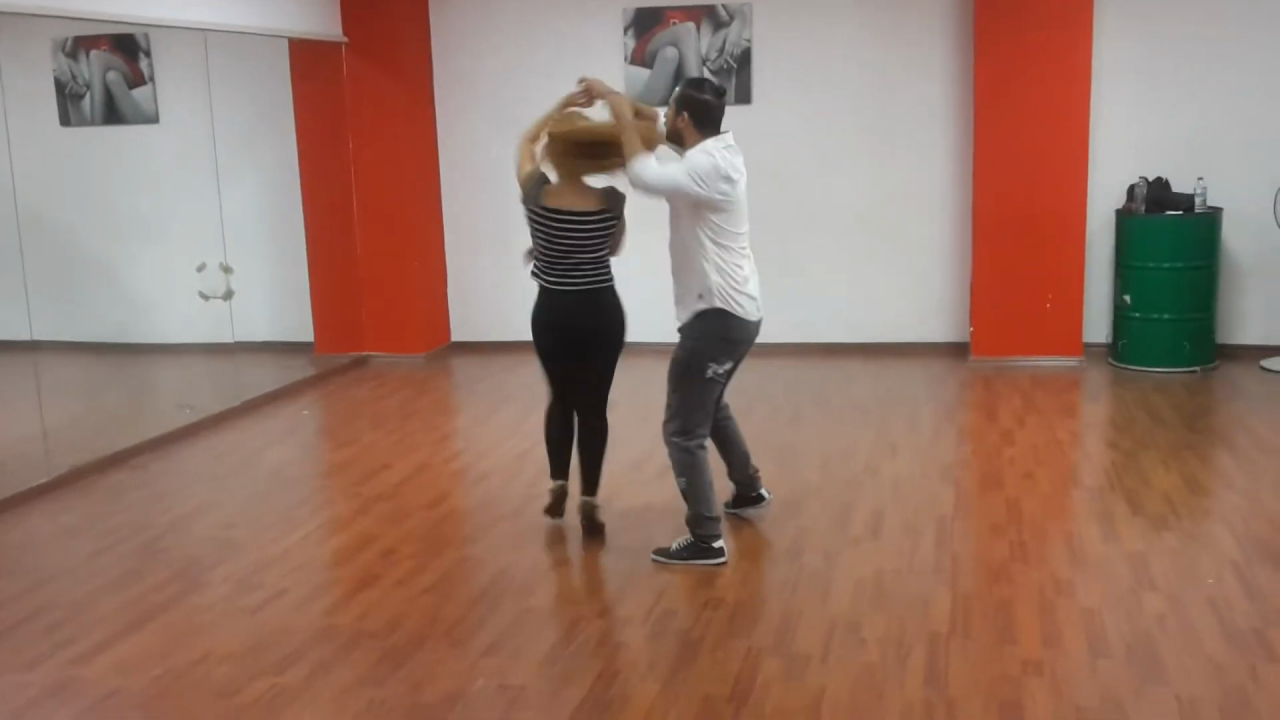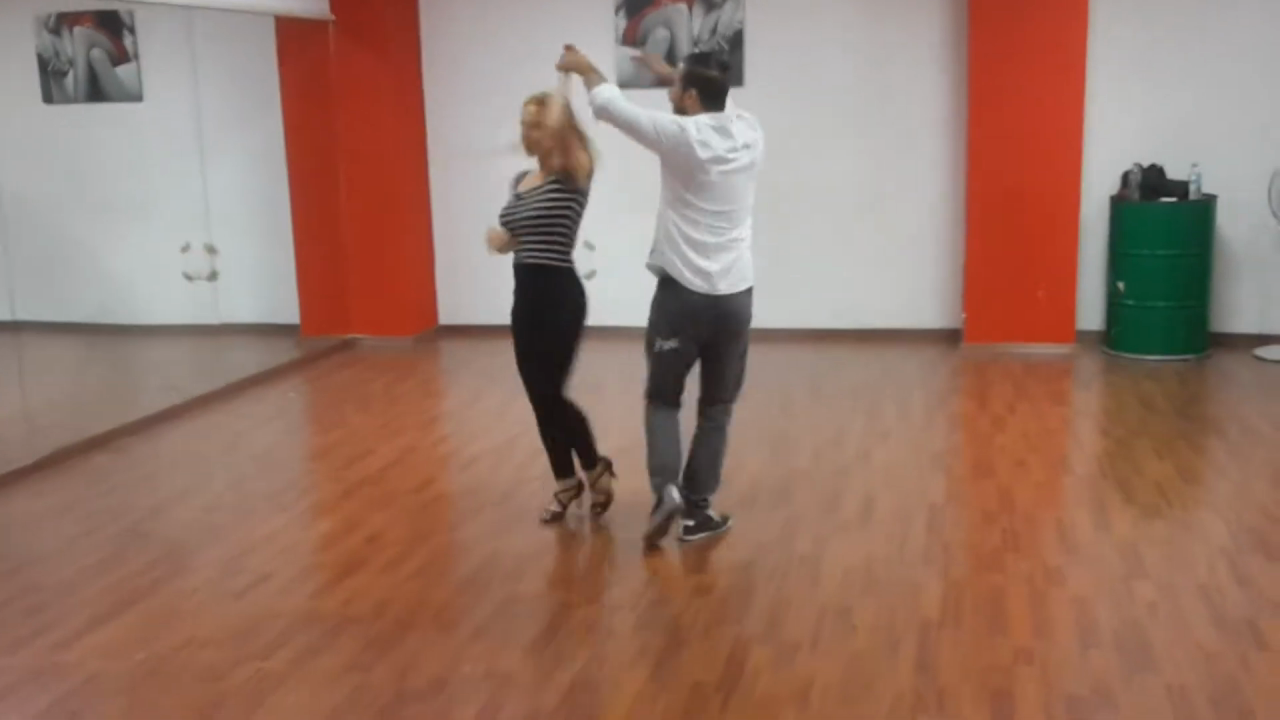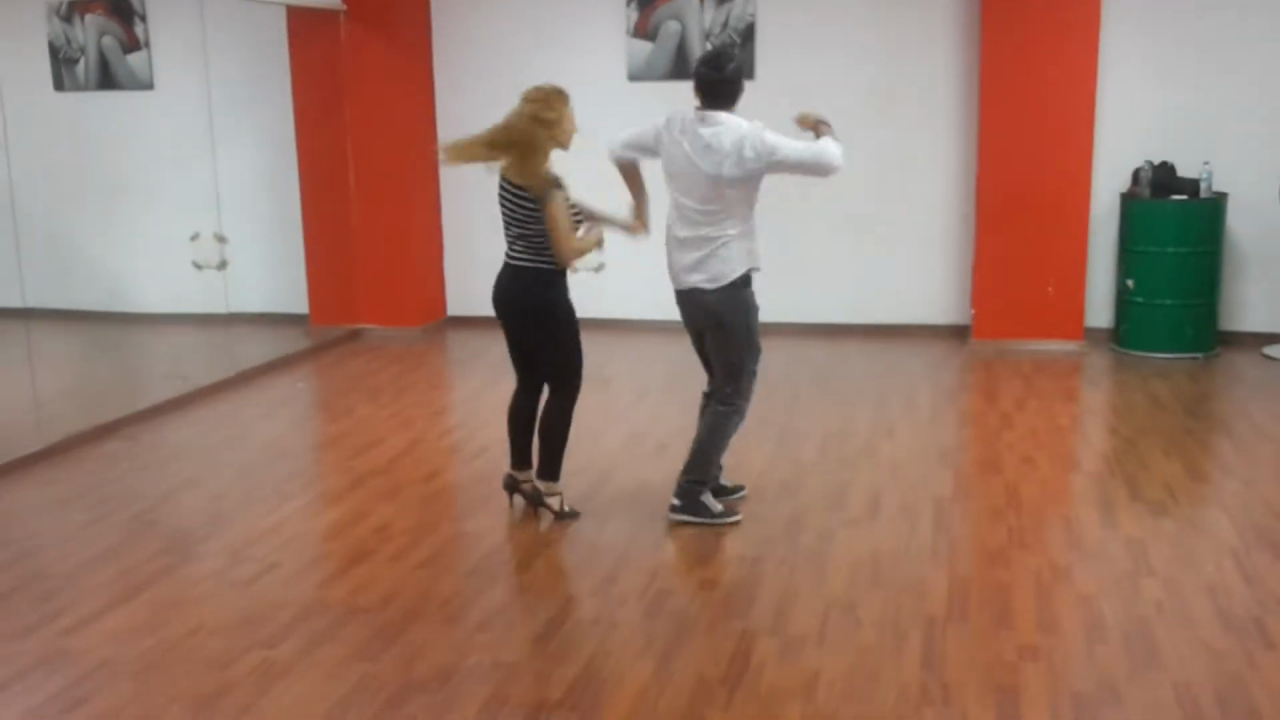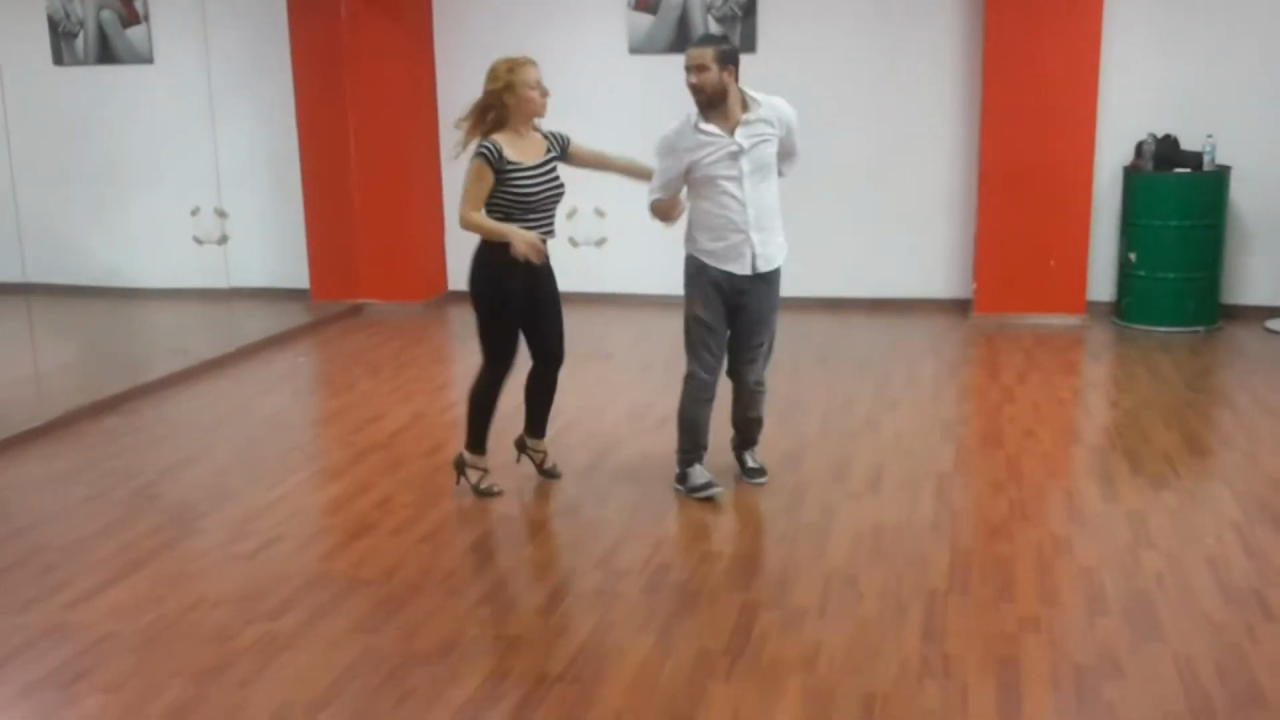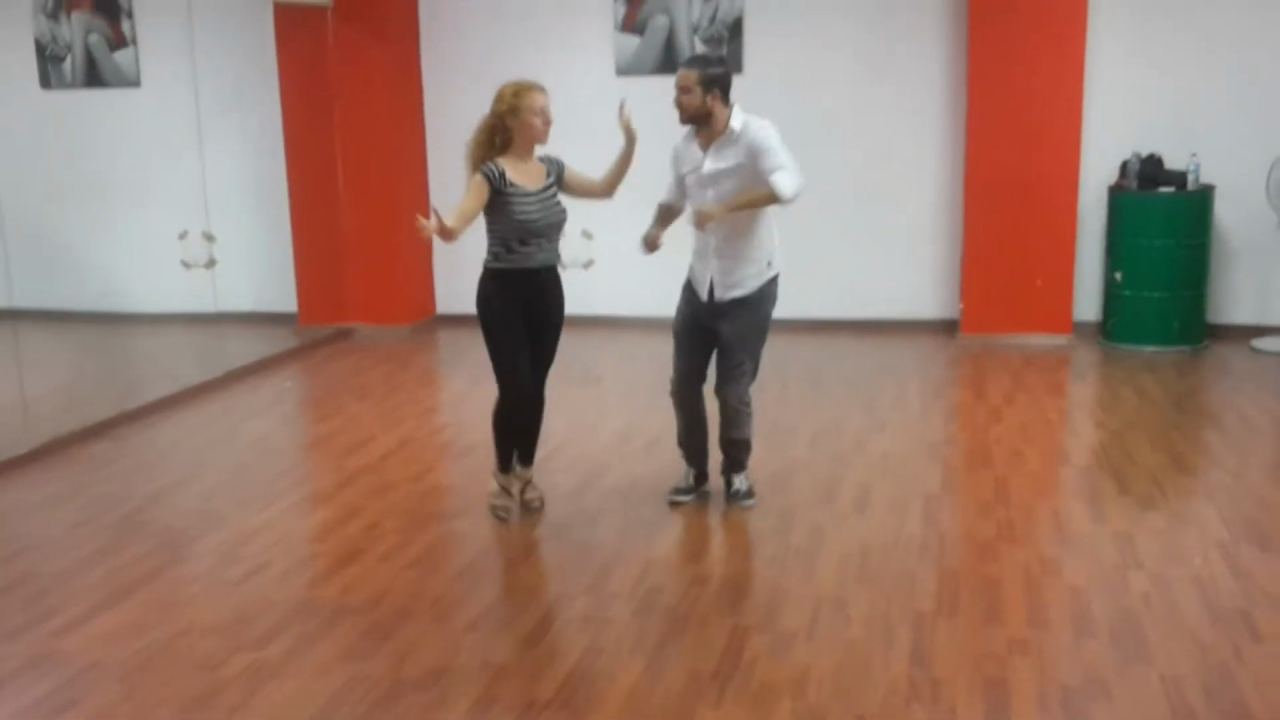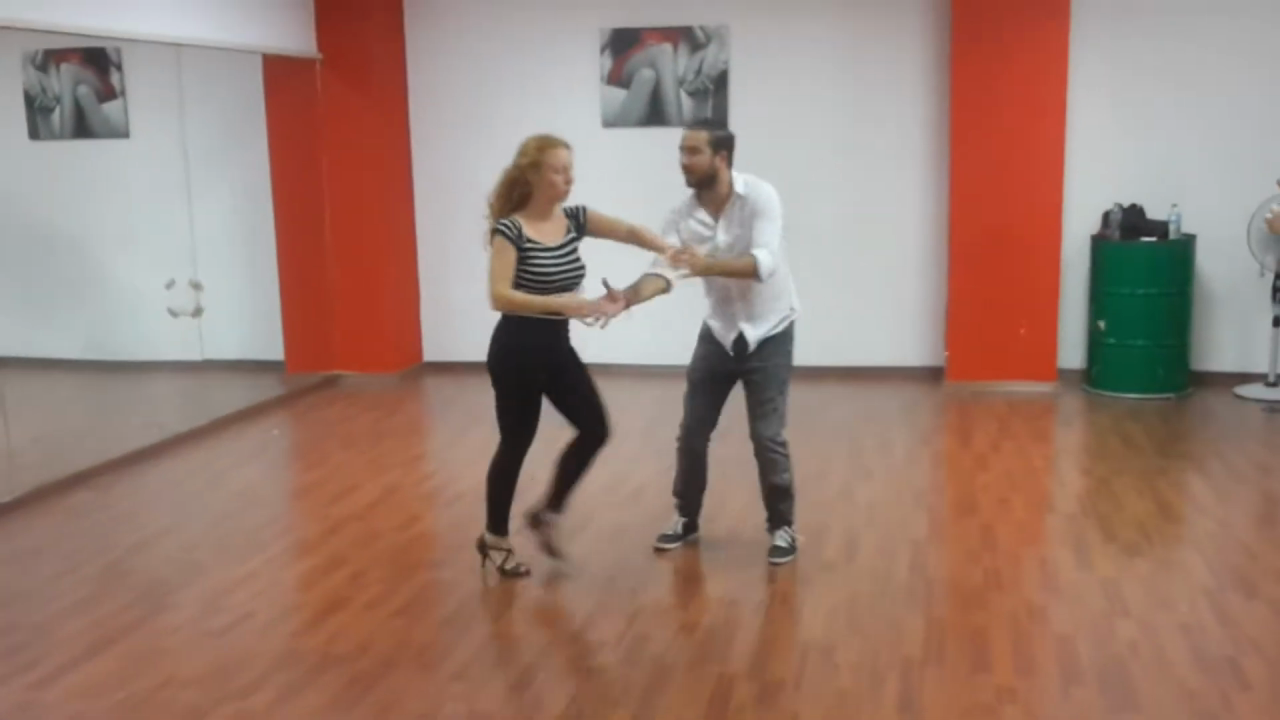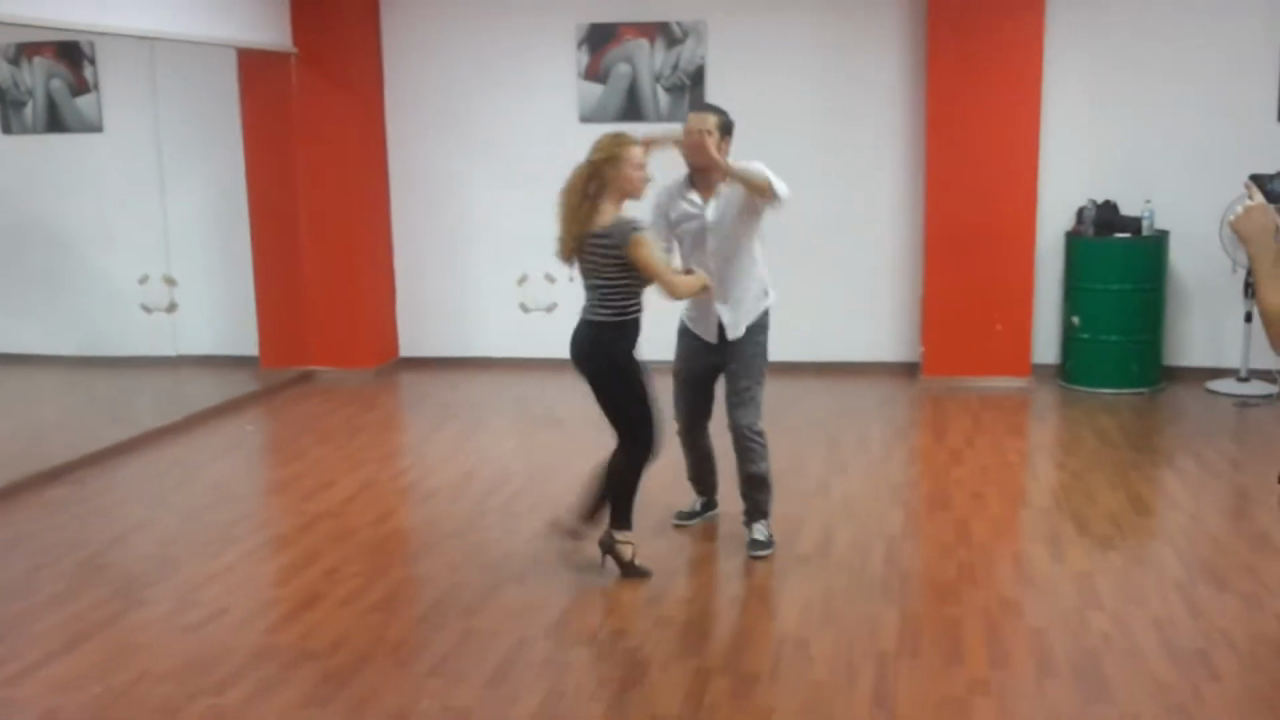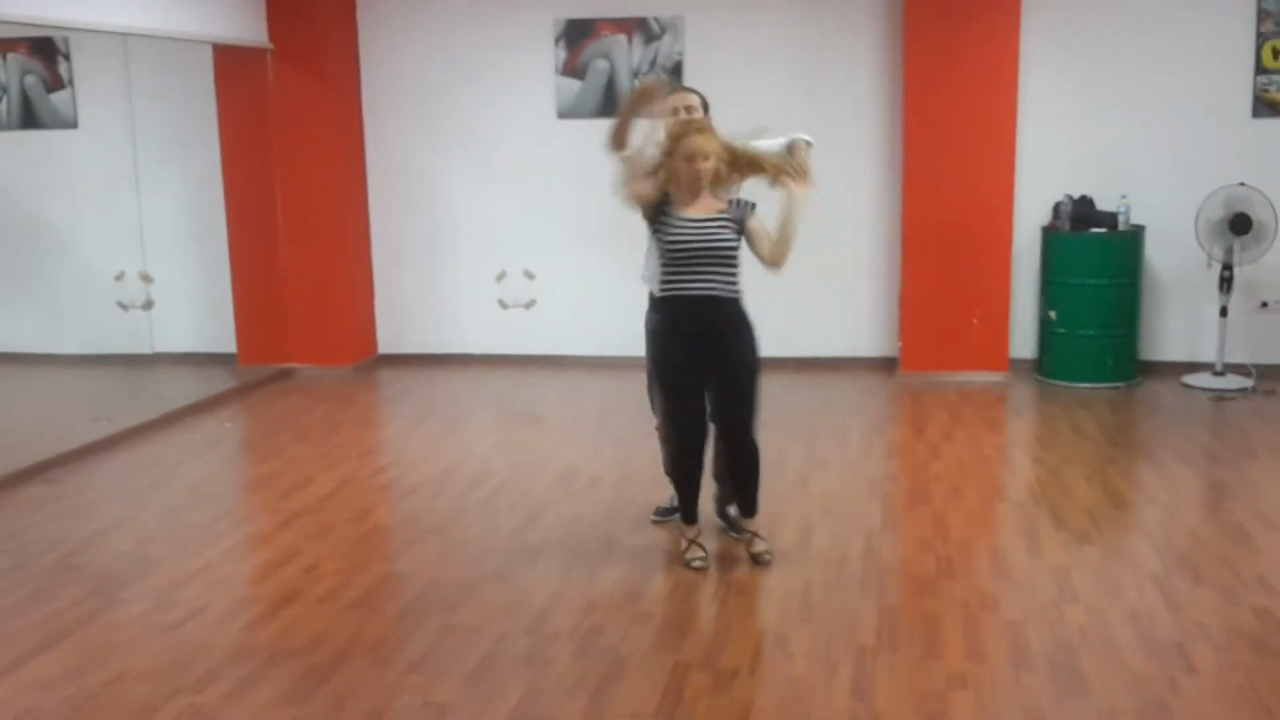
dt=0.4s
person 1, frame 1
left shoulder: (708, 167)
right shoulder: (718, 150)
left elbow: (645, 175)
right elbow: (665, 137)
left wrist: (621, 117)
right wrist: (622, 106)
left hip: (716, 317)
right hip: (737, 311)
left knee: (685, 430)
right knee: (710, 405)
left ankle: (706, 539)
right ankle: (749, 488)
person 1, frame 2
left shoulder: (679, 135)
right shoulder: (750, 135)
left elbow: (608, 105)
right elbow: (725, 112)
left wrist: (581, 67)
right wrist: (672, 74)
left hip: (680, 294)
right hip: (735, 296)
left knee: (662, 400)
right knee: (717, 407)
left ankle: (667, 493)
right ankle: (697, 510)
person 1, frame 3
left shoulder: (674, 128)
right shoulder: (747, 137)
left elbow: (620, 151)
right elbow: (829, 160)
left wrist: (640, 201)
right wrist: (819, 127)
left hip: (692, 286)
right hip: (725, 287)
left knee: (723, 388)
right knee: (732, 395)
left ankle: (704, 477)
right ankle: (691, 495)
person 1, frame 4
left shoulder: (776, 113)
right shoulder: (679, 136)
left elbow: (787, 157)
right elbow: (660, 193)
right wrist: (663, 207)
left hip: (762, 268)
right hip: (708, 268)
left knee: (750, 374)
right knee: (703, 372)
left ankle: (746, 447)
right ankle: (690, 464)
person 1, frame 5
left shoulder: (756, 134)
right shoulder: (684, 148)
left elbow: (789, 184)
left wrist: (727, 206)
right wrist: (658, 227)
left hip: (750, 286)
right hip: (700, 283)
left knee: (733, 389)
right knee: (684, 385)
left ankle: (736, 470)
right ankle: (697, 469)
person 1, frame 6
left shoulder: (759, 195)
right shoulder: (682, 215)
left elbow: (764, 264)
right elbow: (662, 271)
left wrist: (706, 266)
right wrist: (629, 295)
left hip: (769, 332)
right hip: (719, 332)
left knee: (767, 436)
right knee: (692, 431)
left ankle: (781, 526)
right ankle: (686, 518)
person 1, frame 7
left shoulder: (745, 180)
right shoulder: (670, 196)
left elbow: (777, 193)
left wrist: (722, 168)
left hip: (745, 322)
right hip: (697, 323)
left knee: (745, 423)
right knee: (690, 422)
left ankle: (758, 518)
right ankle: (705, 495)
person 1, frame 8
right shoulder: (651, 162)
left elbow: (792, 144)
right elbow: (618, 145)
left wrist: (798, 157)
right wrist: (633, 107)
left ankle: (729, 501)
right ankle: (682, 491)
person 2, frame 1
left shoulder: (535, 192)
right shoulder: (611, 200)
left elbow: (525, 145)
left wrist: (560, 109)
left hip: (552, 313)
right hip: (601, 312)
left knee: (561, 400)
right knee: (592, 405)
left ankle: (557, 486)
right ankle: (589, 502)
person 2, frame 2
left shoulder: (575, 174)
right shoulder: (522, 180)
left elbow: (563, 129)
right elbow: (512, 230)
left wrist: (564, 94)
right wrist: (500, 235)
left hip: (557, 294)
right hip: (529, 295)
left knee: (547, 393)
right knee: (539, 394)
left ankle: (596, 468)
right ankle: (568, 482)
person 2, frame 3
left shoulder: (515, 171)
right shoulder: (545, 182)
right elbow: (571, 246)
left wrist: (611, 220)
right wrist: (589, 237)
left hip: (517, 290)
right hip: (539, 294)
left knee: (531, 384)
right knee: (565, 386)
left ankle: (520, 473)
right ankle: (547, 486)
person 2, frame 4
left shoulder: (552, 143)
right shoulder: (489, 151)
left elbow: (607, 162)
right elbow: (469, 212)
left wrist: (659, 176)
right wrist: (511, 233)
left hip: (536, 267)
right hip: (497, 268)
left knee: (550, 357)
right knee: (499, 364)
left ankle: (533, 441)
right ankle: (472, 457)
person 2, frame 5
left shoulder: (551, 169)
right shoulder: (491, 174)
left elbow: (604, 190)
right elbow: (459, 222)
left wrist: (629, 144)
right wrist: (442, 229)
left hip: (546, 290)
right hip: (502, 292)
left knee: (535, 387)
right knee: (516, 389)
left ankle: (524, 473)
right ankle: (507, 476)
person 2, frame 6
left shoulder: (574, 219)
right shoulder: (509, 230)
left elbow: (626, 232)
right elbow: (500, 297)
left wrist: (670, 250)
right wrist: (564, 304)
left hip: (557, 345)
right hip: (517, 348)
left knee: (595, 431)
right knee: (516, 444)
left ankle: (547, 513)
right ankle: (496, 539)
person 2, frame 7
left shoulder: (592, 217)
right shoulder: (626, 228)
left elbow: (602, 159)
right elbow: (676, 286)
left wrist: (637, 149)
right wrist: (699, 279)
left hip: (594, 342)
right hip: (612, 347)
left knee: (633, 441)
right knee: (639, 441)
left ankle: (616, 535)
right ankle: (585, 520)
person 2, frame 8
left shoulder: (738, 210)
right shoulder: (659, 205)
left elbow: (774, 256)
right elbow: (632, 184)
left wrist: (791, 195)
left hip: (728, 328)
right hip: (677, 329)
left knee: (736, 431)
right knee: (684, 433)
left ankle: (749, 522)
right ankle: (692, 526)
